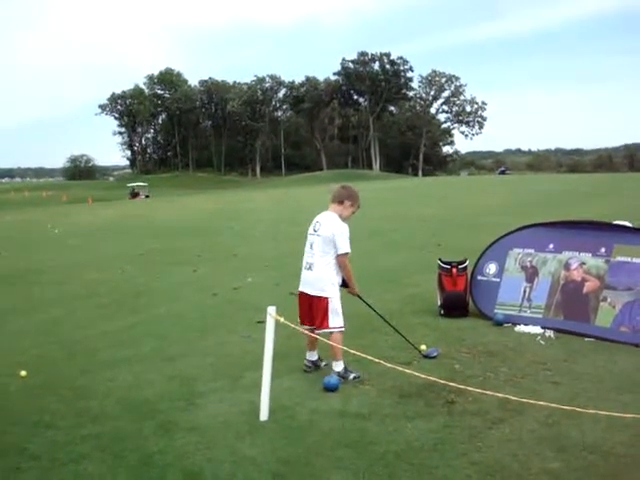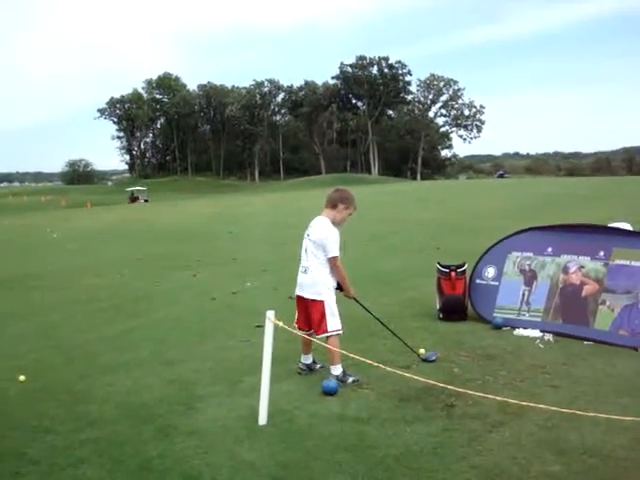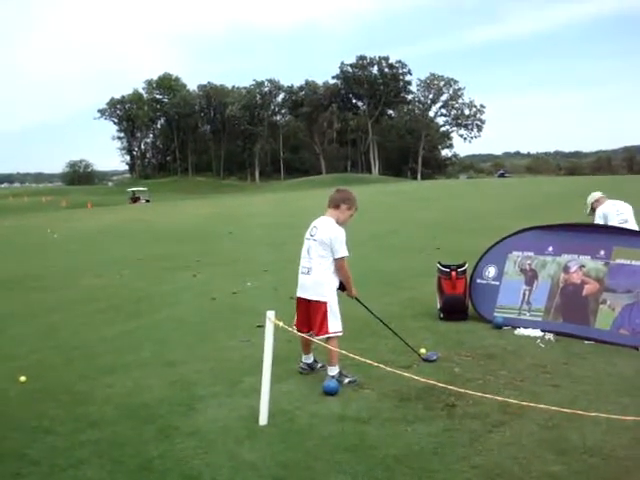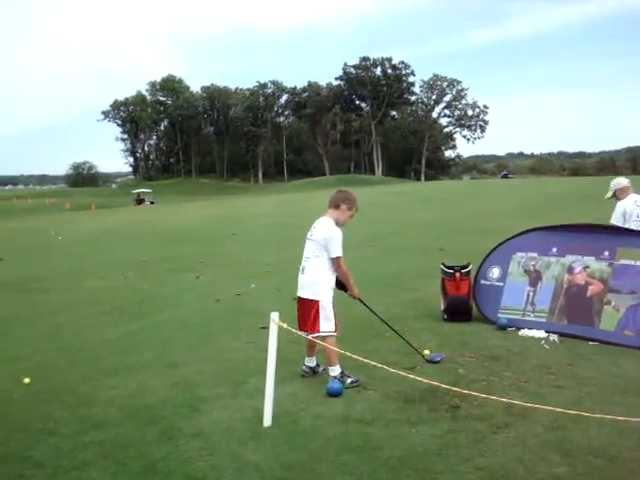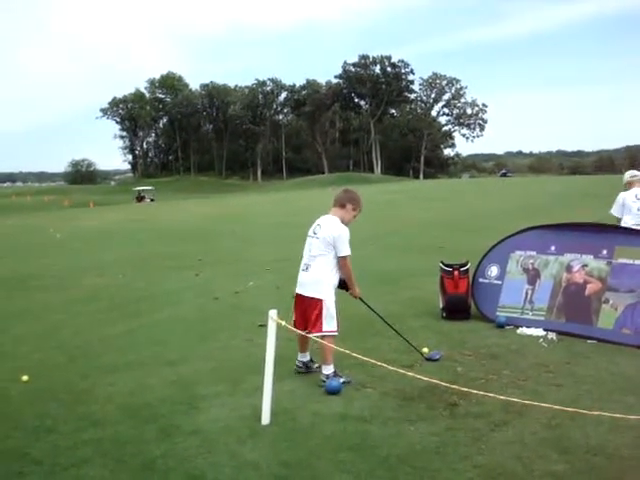
dt=0.4s
person 1, frame 1
left shoulder: (317, 220)
right shoulder: (339, 226)
right elbow: (343, 261)
left wrist: (345, 281)
right wrist: (352, 285)
left hip: (307, 282)
right hip: (325, 286)
left knee: (312, 324)
right knee: (335, 327)
left ankle: (311, 359)
right ankle: (338, 369)
person 1, frame 2
left shoulder: (314, 224)
right shoulder: (330, 231)
right elbow: (335, 265)
left wrist: (342, 285)
right wrist: (347, 288)
left hip: (304, 285)
right hip: (320, 289)
left knee: (307, 328)
right knee: (331, 331)
left ankle: (306, 362)
right ankle: (337, 373)
person 1, frame 3
left shoulder: (315, 225)
right shoulder: (336, 231)
right elbow: (341, 266)
left wrist: (344, 285)
right wrist: (350, 288)
left hip: (305, 286)
right hip: (322, 289)
left knee: (307, 329)
right knee: (332, 332)
left ankle: (307, 362)
right ankle: (334, 373)
person 1, frame 4
left shoulder: (317, 225)
right shoulder: (333, 230)
right elbow: (338, 265)
left wrist: (343, 282)
right wrist: (351, 287)
left hip: (306, 285)
right hip: (318, 289)
left knee: (311, 329)
right knee: (327, 331)
left ankle: (310, 365)
right ankle: (335, 373)
person 1, frame 5
left shoulder: (318, 223)
right shoulder: (340, 229)
right elbow: (344, 264)
left wrist: (343, 282)
right wrist: (353, 287)
left hip: (304, 283)
right hip: (321, 287)
left knee: (304, 326)
right knee: (327, 330)
left ankle: (302, 361)
right ankle: (328, 372)
